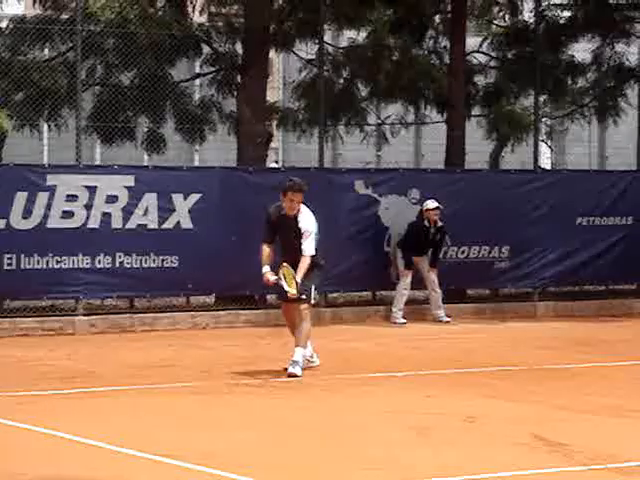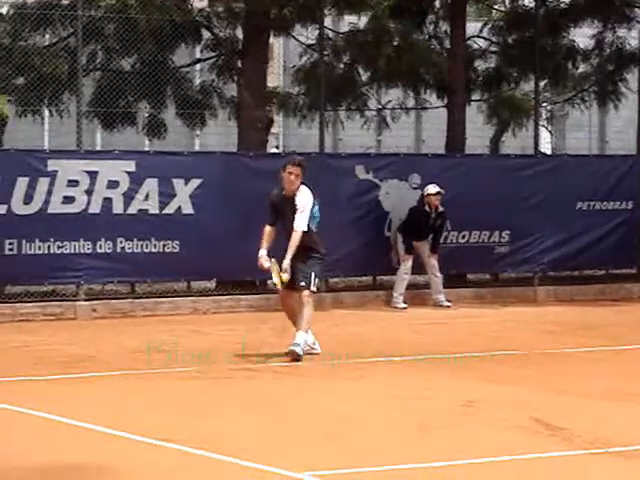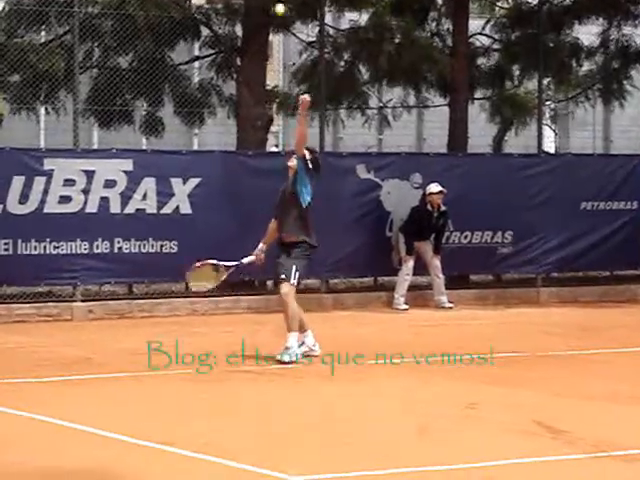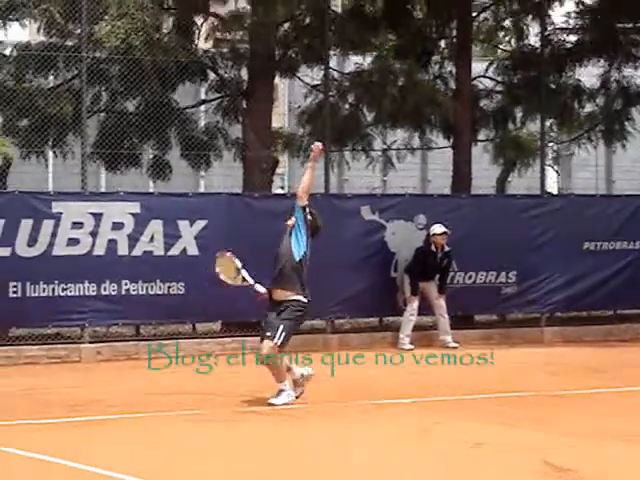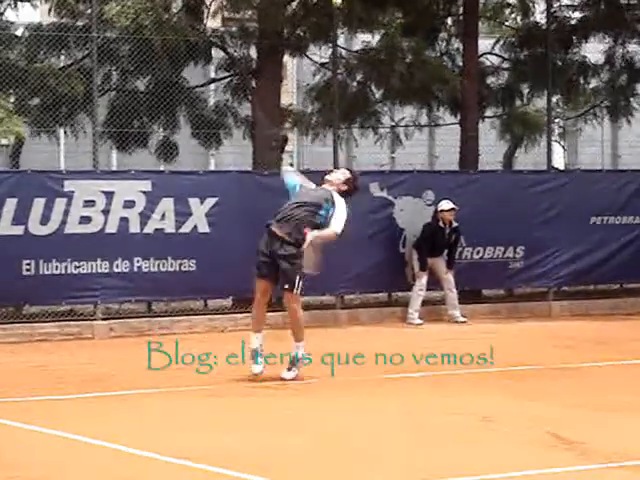
dt=0.4s
person 1, frame 1
left shoulder: (307, 219)
right shoulder: (273, 213)
left elbow: (307, 255)
right elbow: (267, 244)
left wrist: (298, 280)
right wrist: (266, 268)
left hip: (308, 268)
right hip: (288, 266)
left knee: (303, 307)
right knee: (288, 309)
left ankle: (297, 359)
right ankle: (308, 354)
person 1, frame 2
left shoulder: (304, 197)
right shoulder: (277, 196)
left elbow: (298, 230)
right elbow: (271, 226)
left wrist: (287, 260)
right wrist: (263, 251)
left hip: (310, 253)
right hip: (291, 253)
left knee: (305, 295)
right knee: (285, 297)
left ankle: (299, 342)
right ankle: (309, 340)
person 1, frame 3
left shoulder: (304, 176)
right shoulder: (287, 187)
left elbow: (300, 149)
right elbow: (277, 221)
left wrist: (302, 112)
right wrist: (263, 246)
left hip: (299, 247)
right hip: (286, 247)
left knee: (287, 292)
right knee: (287, 295)
left ankle: (292, 345)
right ankle: (308, 342)
person 1, frame 4
left shoulder: (299, 236)
right shoulder: (289, 243)
left elbow: (302, 195)
left wrist: (312, 162)
right wrist: (270, 291)
left hip: (292, 306)
right hip: (278, 306)
left knee: (268, 350)
right knee: (269, 353)
left ankle: (286, 390)
right ankle: (299, 373)
person 1, frame 5
left shoulder: (336, 202)
right shoulder: (306, 188)
left elbow: (334, 231)
left wrist: (316, 235)
left hip: (292, 249)
right hip: (271, 239)
left knee: (292, 305)
right knee: (261, 297)
right ankle: (256, 350)
person 2, frame 1
left shoulder: (441, 228)
right shoulder: (416, 226)
left elbow: (437, 248)
right elbow: (407, 247)
left wrist: (433, 265)
right wrist: (408, 266)
left hip: (423, 255)
right hip: (404, 253)
left knee: (433, 281)
right knee: (405, 282)
left ankle: (439, 314)
right ankle: (396, 315)
person 2, frame 2
left shoulder: (441, 213)
right shoulder: (416, 211)
left elbow: (438, 233)
right elbow: (407, 232)
left wrist: (434, 251)
right wrist: (409, 251)
left hip: (423, 240)
right hip: (405, 238)
left knee: (433, 266)
right knee: (406, 266)
left ankle: (440, 299)
right ankle: (397, 300)
person 2, frame 3
left shoulder: (443, 213)
right shoulder: (418, 210)
left elbow: (440, 233)
right elbow: (409, 232)
left wrist: (437, 251)
right wrist: (409, 252)
left hip: (425, 240)
right hip: (407, 239)
left knee: (436, 266)
right knee: (407, 267)
left ankle: (442, 300)
right ankle: (398, 301)
person 2, frame 4
left shoulder: (447, 253)
right shoulder: (423, 251)
left elbow: (444, 273)
right elbow: (414, 272)
left wrist: (442, 291)
right wrist: (414, 293)
left hip: (430, 281)
right hip: (412, 279)
left knee: (441, 307)
right knee: (412, 307)
left ankle: (447, 340)
right ankle: (403, 341)
person 2, frame 5
left shoulder: (455, 229)
right shoulder: (430, 227)
left elbow: (453, 249)
right elbow: (423, 248)
left wrist: (450, 267)
right wrist: (423, 268)
left hip: (438, 256)
right hip: (420, 255)
left knee: (449, 281)
right knee: (421, 283)
left ankle: (455, 314)
right ankle: (412, 316)
